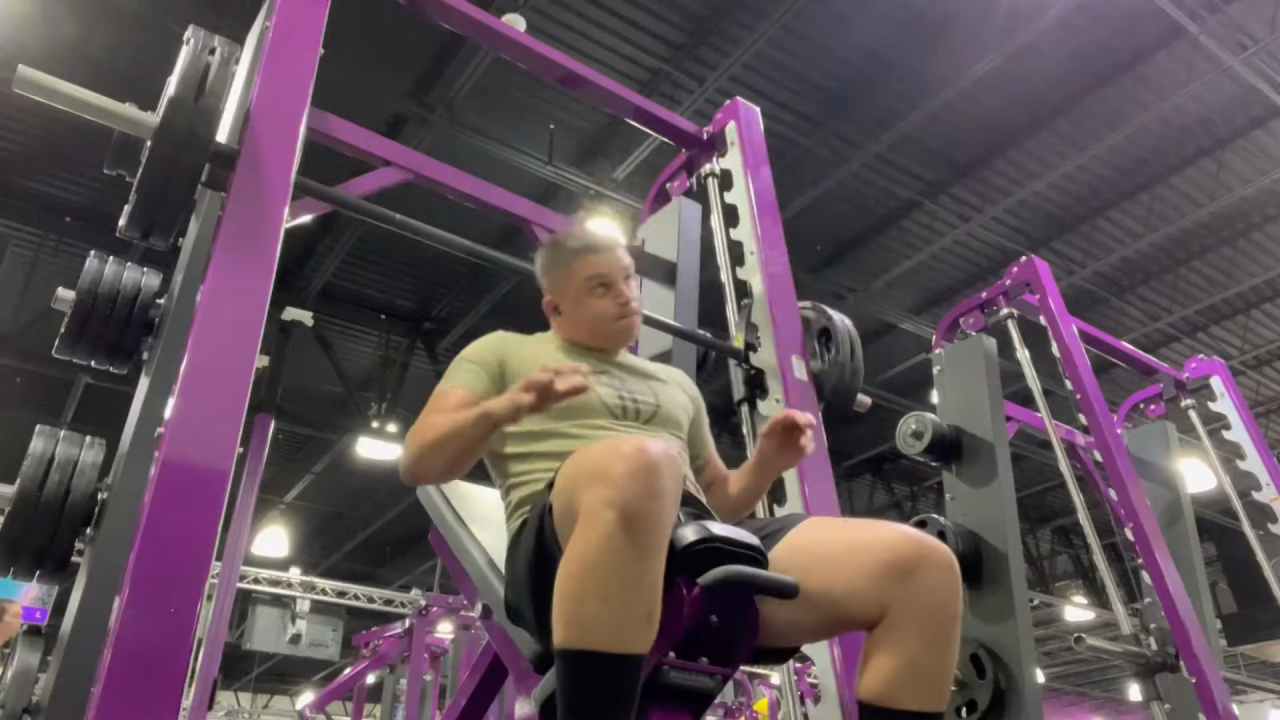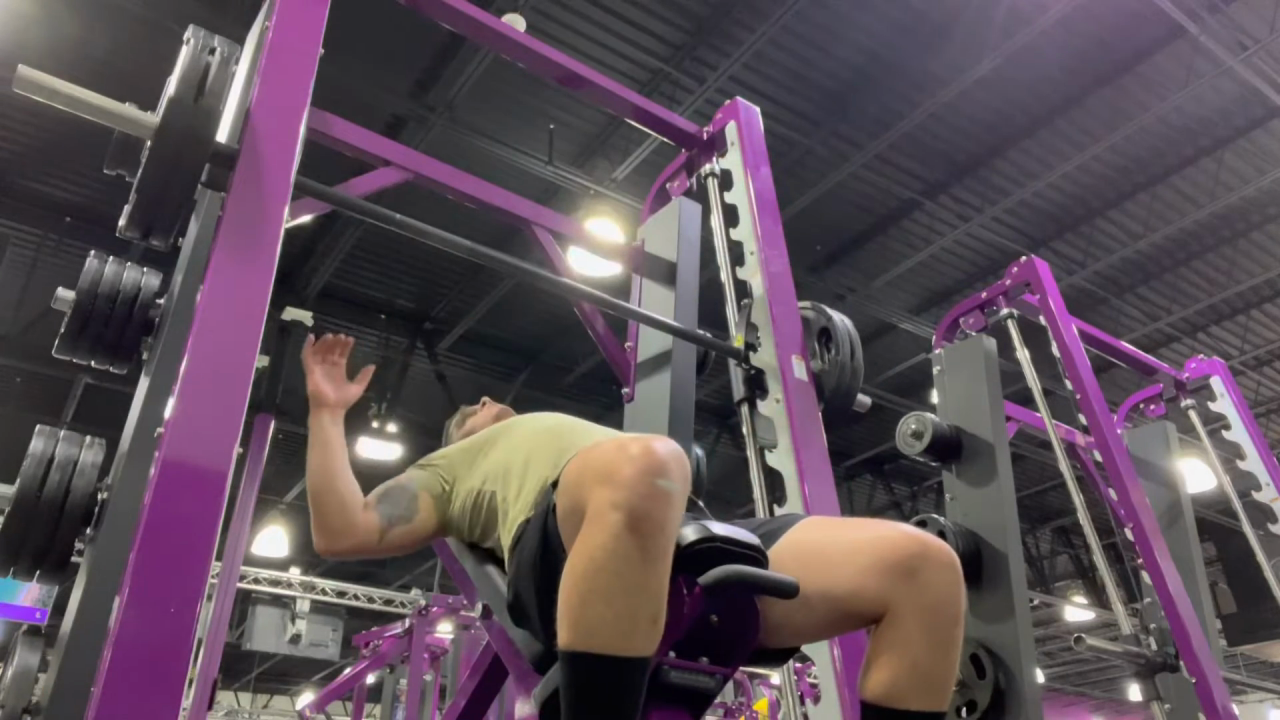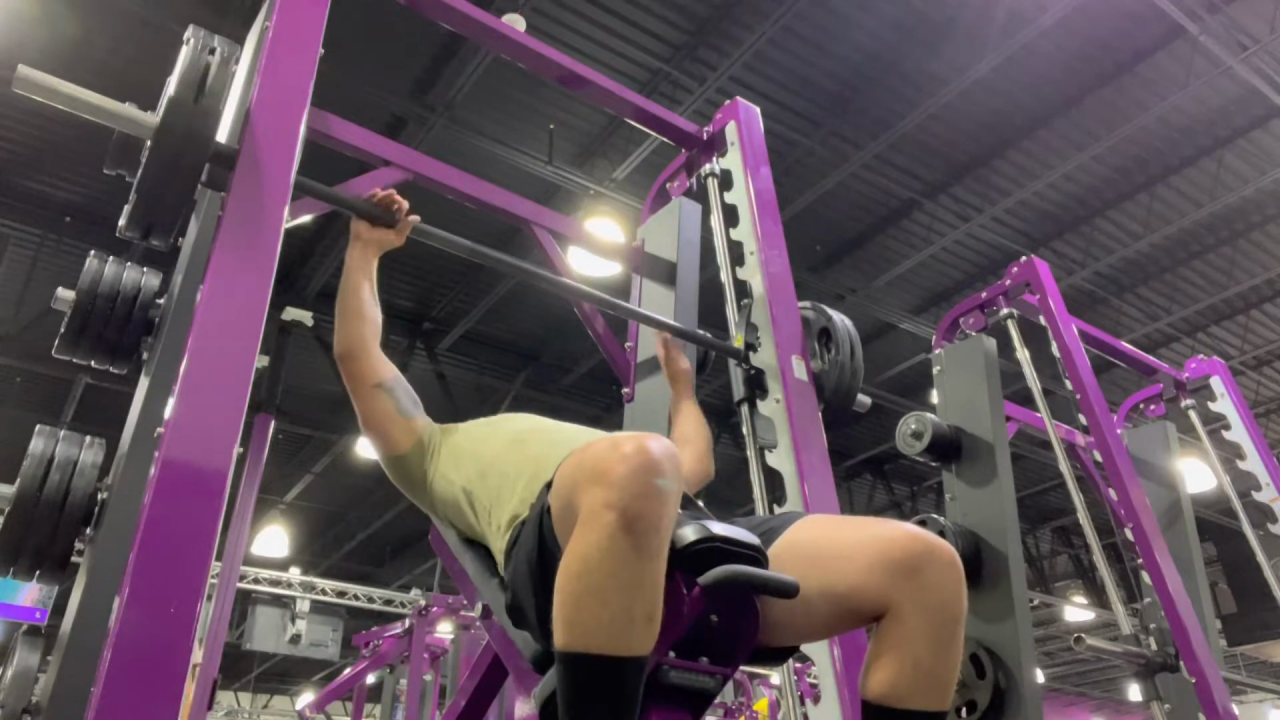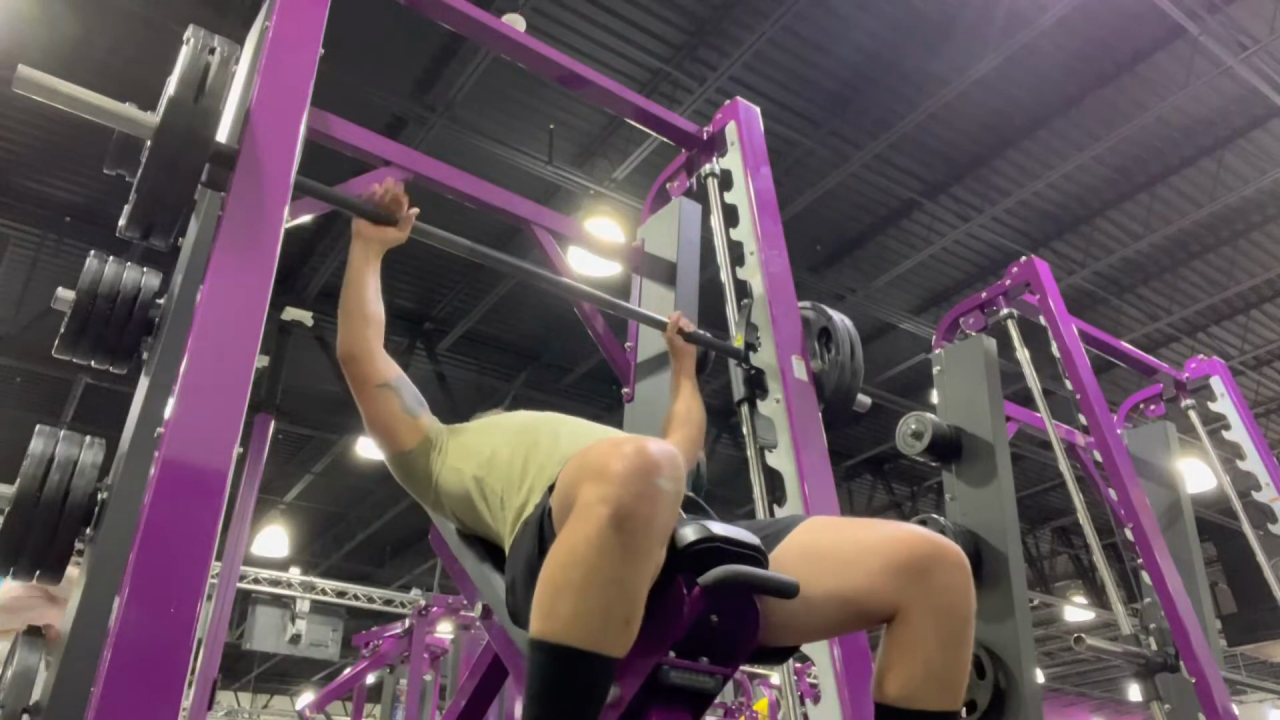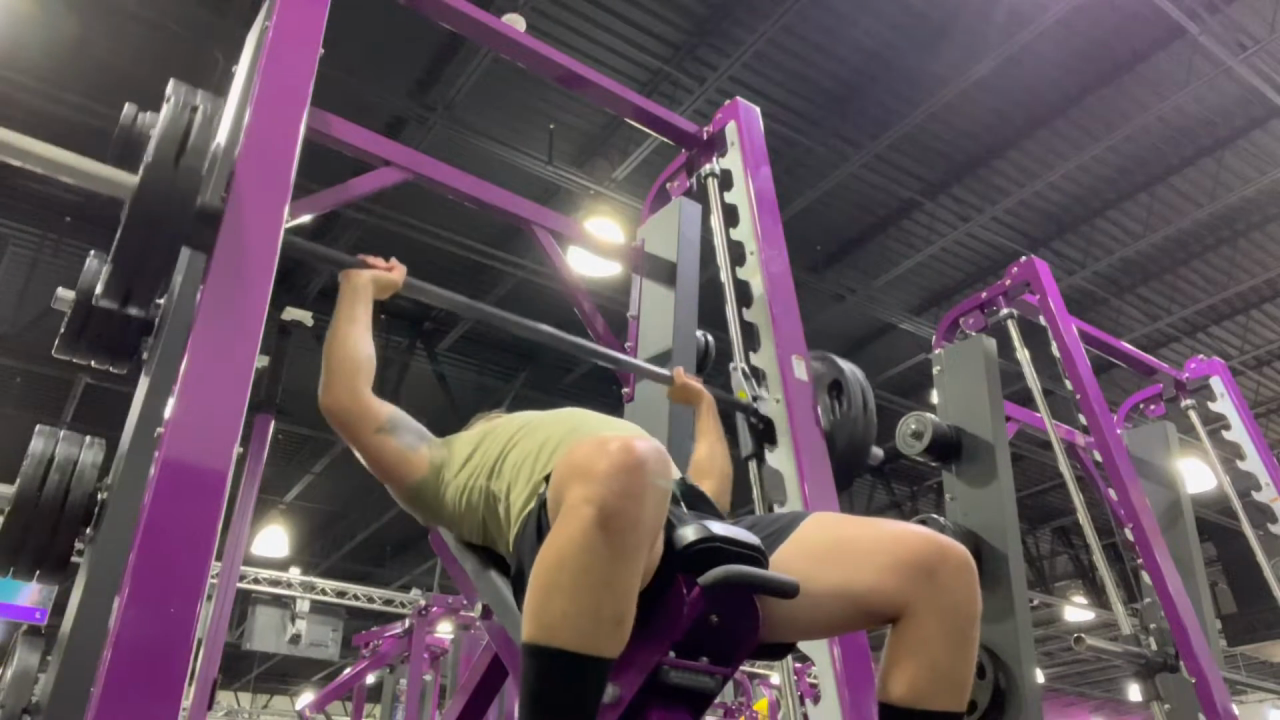
dt=1s
person 1, frame 1
left shoulder: (676, 384)
right shoulder: (504, 354)
right elbow: (420, 457)
left wrist: (764, 466)
right wrist: (508, 407)
right hip: (571, 550)
left knee: (922, 566)
right knee: (638, 464)
person 1, frame 2
left shoulder: (588, 438)
right shoulder: (451, 471)
right elbow: (341, 532)
right wrist: (326, 410)
right hip: (568, 553)
left knee: (923, 567)
right knee: (645, 464)
person 1, frame 3
left shoulder: (591, 459)
right shoulder: (435, 448)
left elbow: (696, 468)
right elbow: (357, 352)
left wrist: (680, 386)
right wrist: (366, 247)
right hip: (563, 553)
left knee: (924, 563)
right knee: (637, 465)
person 1, frame 4
left shoulder: (590, 454)
right shoulder: (438, 450)
left elbow: (685, 446)
right elbow: (359, 354)
left wrist: (684, 364)
right wrist: (369, 244)
right hip: (588, 551)
left knee: (934, 567)
right knee: (635, 470)
person 1, frame 5
left shoulder: (622, 484)
right shoulder: (442, 467)
right elbow: (345, 400)
left wrist: (703, 404)
right wrist: (360, 289)
right hip: (591, 558)
left knee: (939, 569)
right knee: (623, 464)
